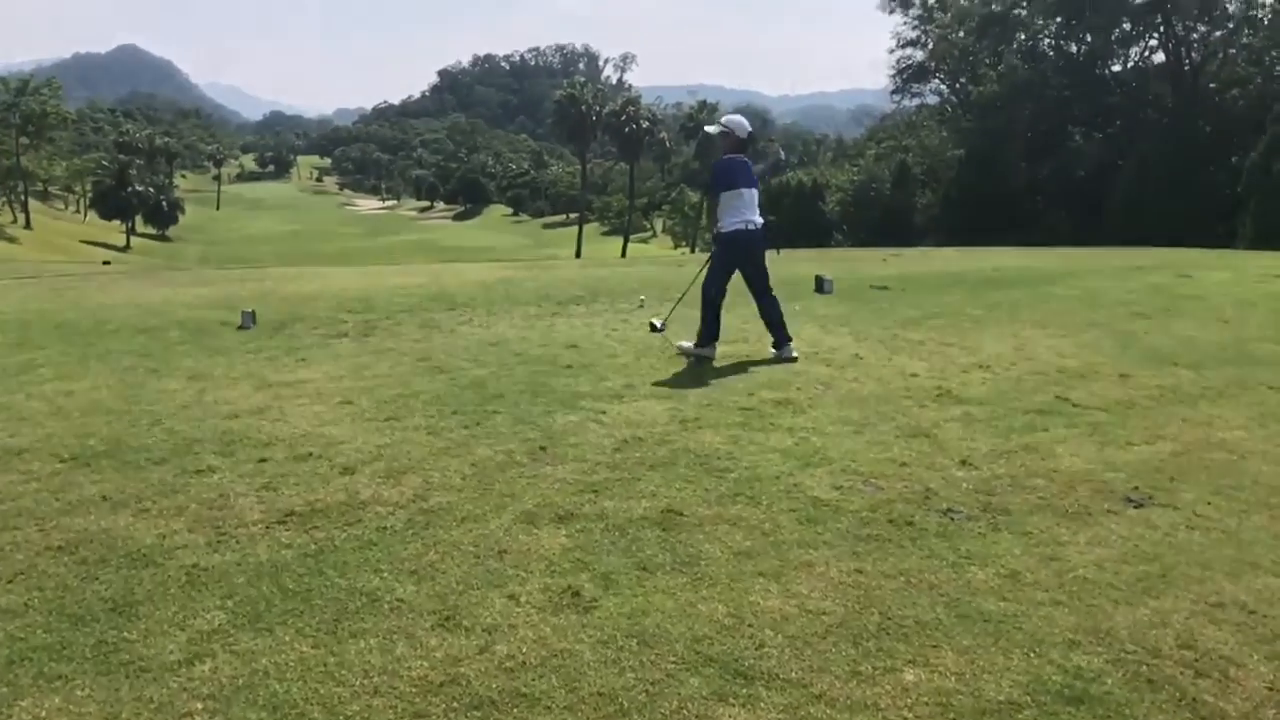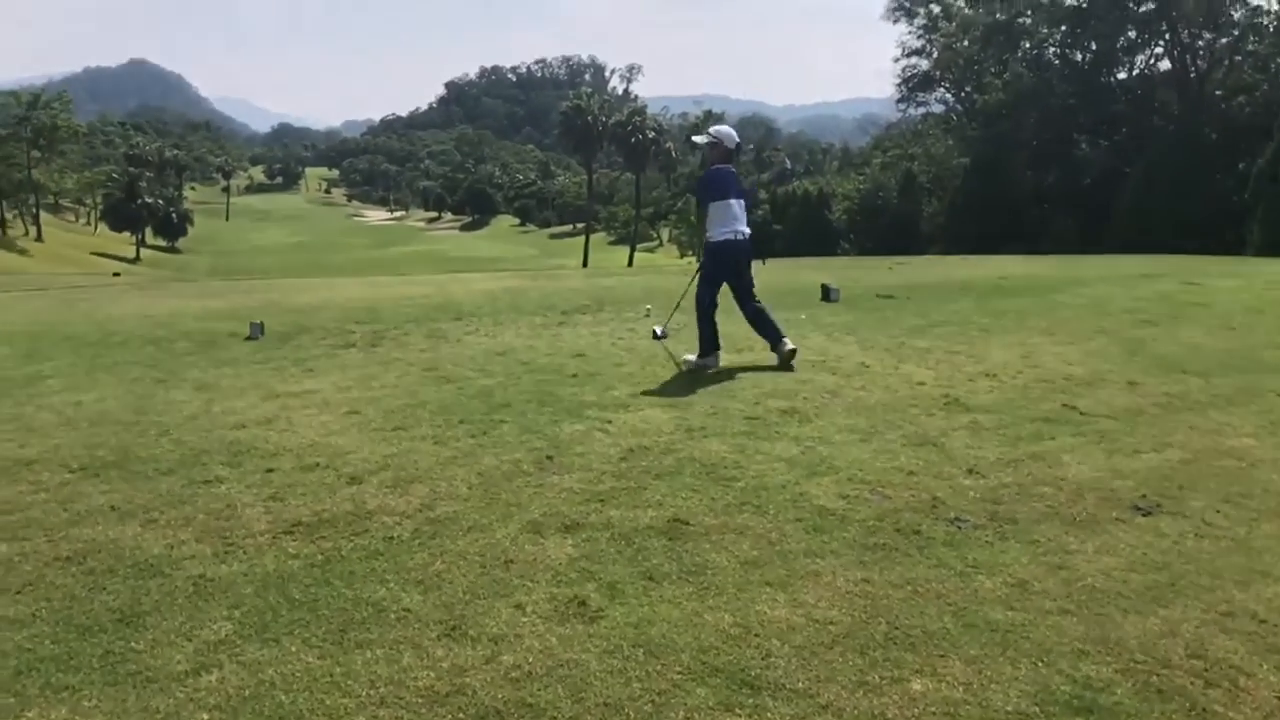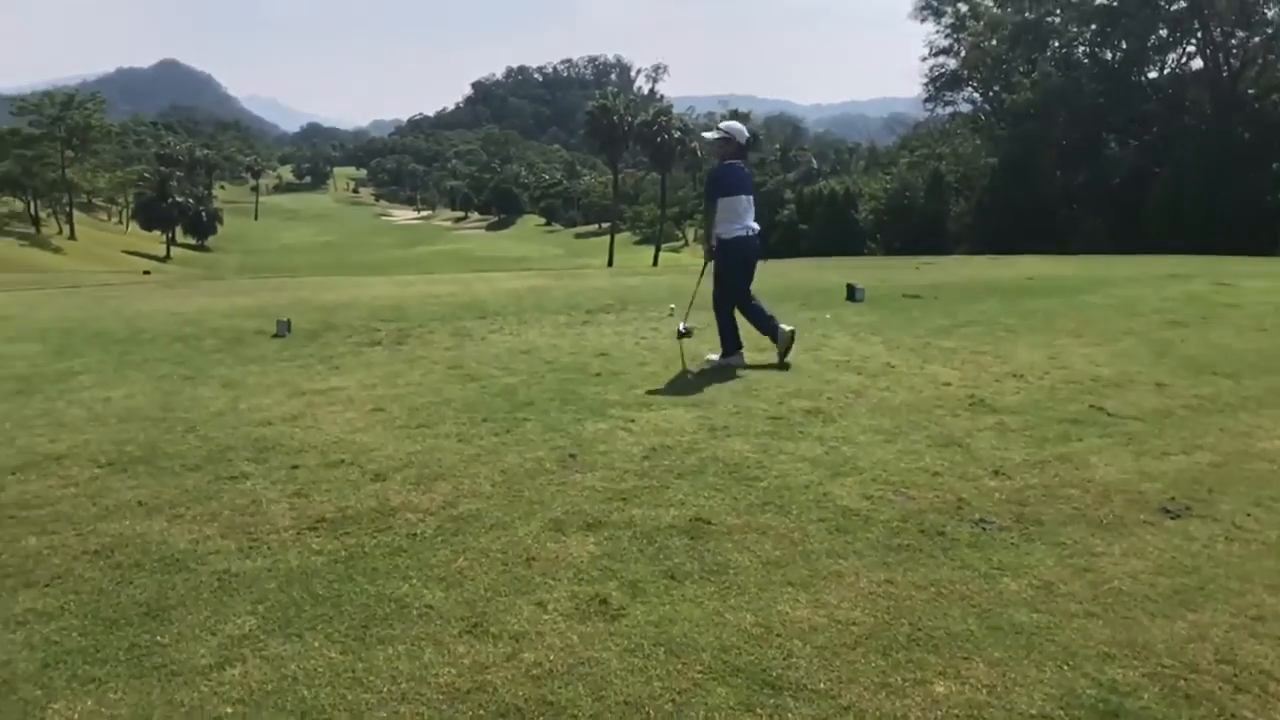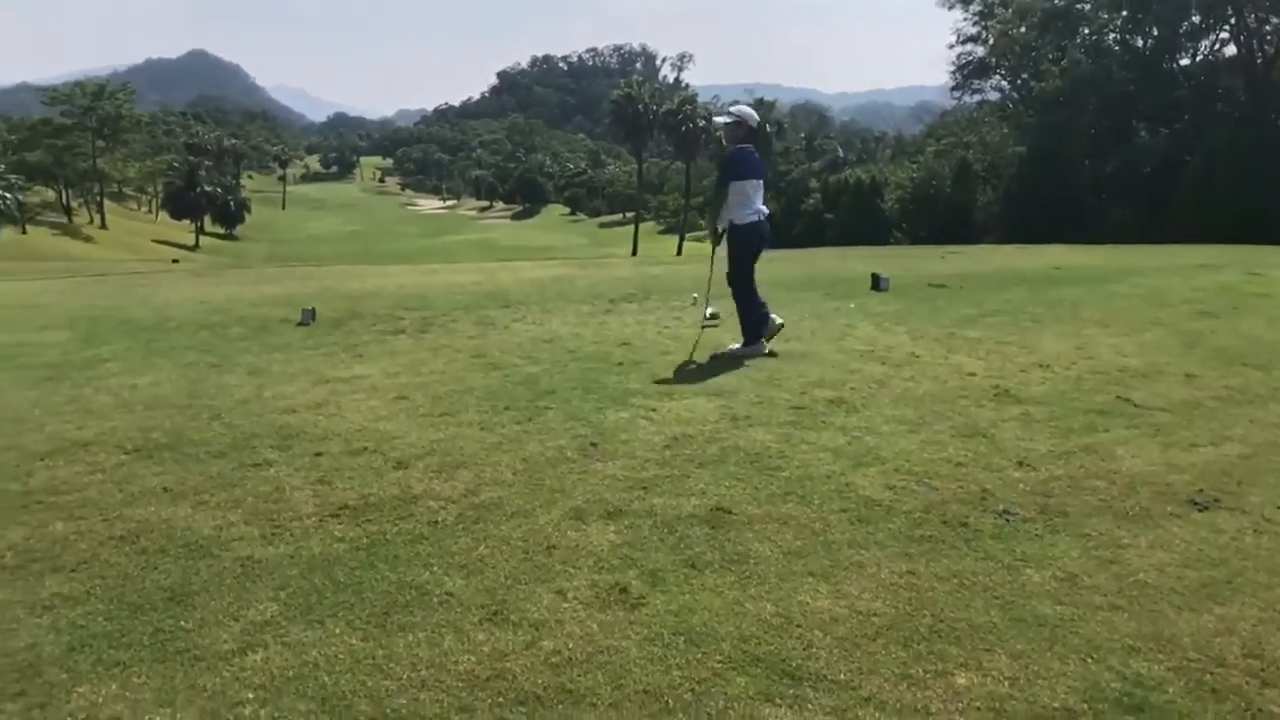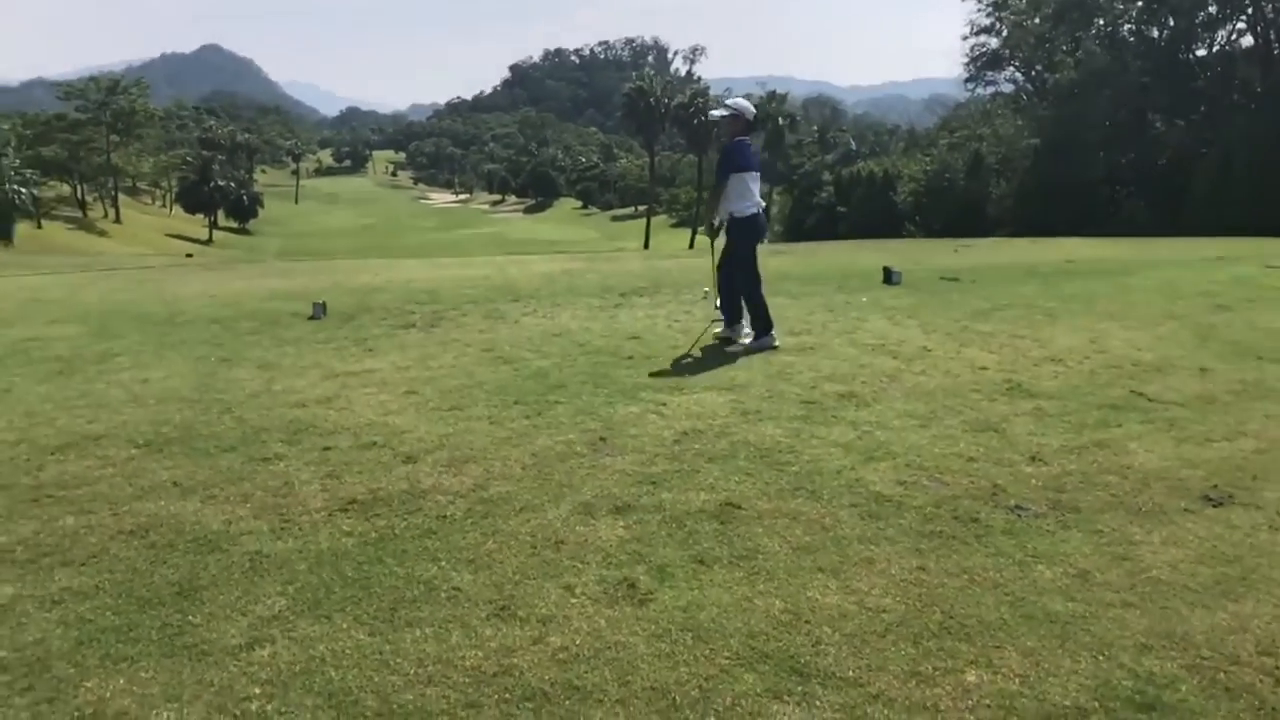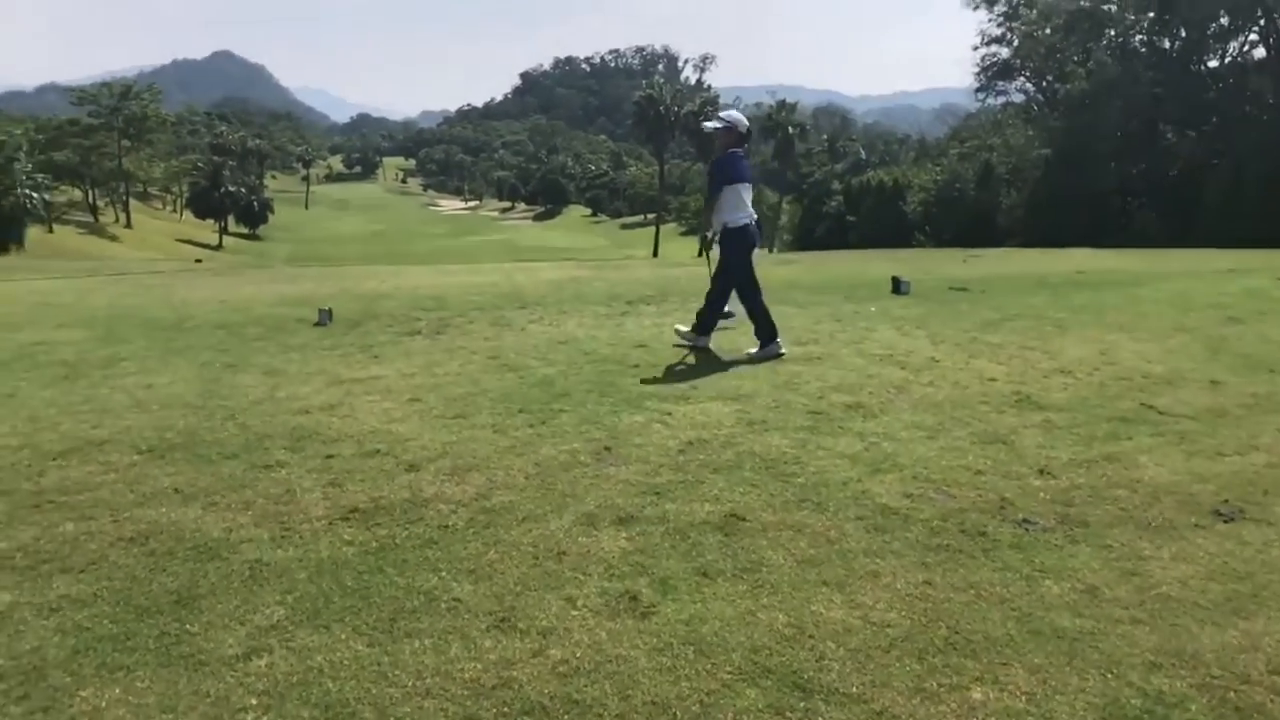
dt=0.1s
person 1, frame 1
left shoulder: (719, 168)
right shoulder: (747, 167)
left elbow: (713, 209)
left wrist: (718, 234)
left hip: (730, 238)
right hip: (754, 235)
left knee: (712, 291)
right knee: (762, 292)
left ankle: (706, 344)
right ankle: (784, 345)
person 1, frame 2
left shoulder: (708, 178)
right shoulder: (734, 178)
left elbow: (702, 218)
left wrist: (707, 244)
left hip: (720, 247)
right hip: (741, 244)
left knee: (705, 300)
right knee: (747, 300)
left ankle: (708, 354)
right ankle: (780, 342)
person 1, frame 3
left shoulder: (719, 174)
right shoulder: (744, 173)
left elbow: (710, 215)
left wrist: (708, 244)
right wrist: (716, 241)
left hip: (732, 244)
right hip: (750, 240)
left knee: (723, 299)
right knee: (742, 296)
left ankle: (732, 353)
right ankle: (779, 330)
person 1, frame 4
left shoulder: (733, 158)
right shoulder: (754, 158)
left elbow: (720, 198)
left wrist: (713, 226)
right wrist: (725, 225)
left hip: (742, 228)
right hip: (757, 225)
left knee: (740, 283)
right knee: (742, 281)
left ankle: (754, 341)
right ankle: (766, 321)
person 1, frame 5
left shoulder: (731, 150)
right shoulder: (748, 150)
left elbow: (718, 189)
left wrist: (710, 219)
right wrist: (720, 218)
left hip: (742, 222)
right hip: (752, 219)
left knee: (747, 279)
right knee: (727, 272)
left ankle: (764, 334)
right ankle: (734, 325)
person 1, frame 6
left shoulder: (723, 162)
right shoulder: (742, 161)
left elbow: (711, 201)
left wrist: (705, 231)
right wrist: (714, 229)
left hip: (735, 233)
right hip: (743, 229)
left knee: (746, 288)
right knee: (720, 284)
left ankle: (770, 341)
right ankle: (702, 332)
